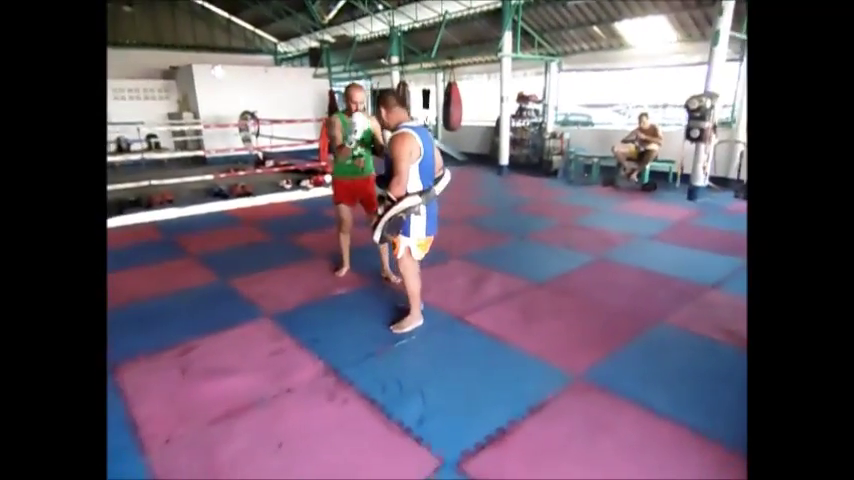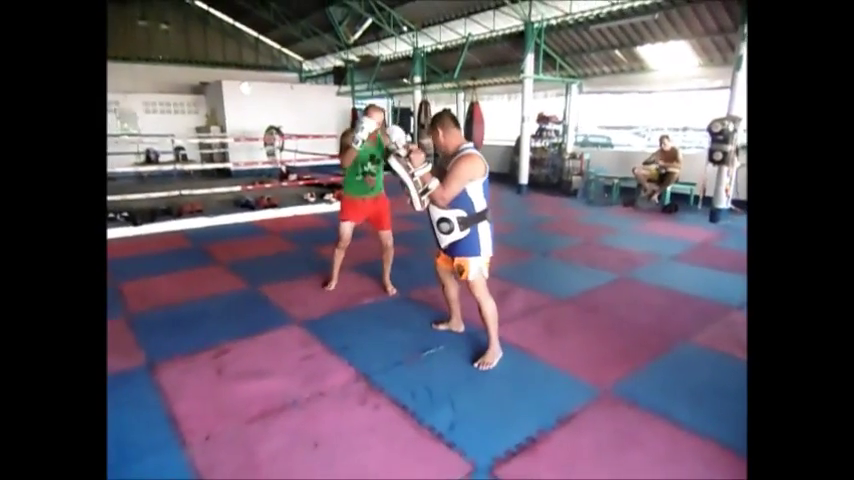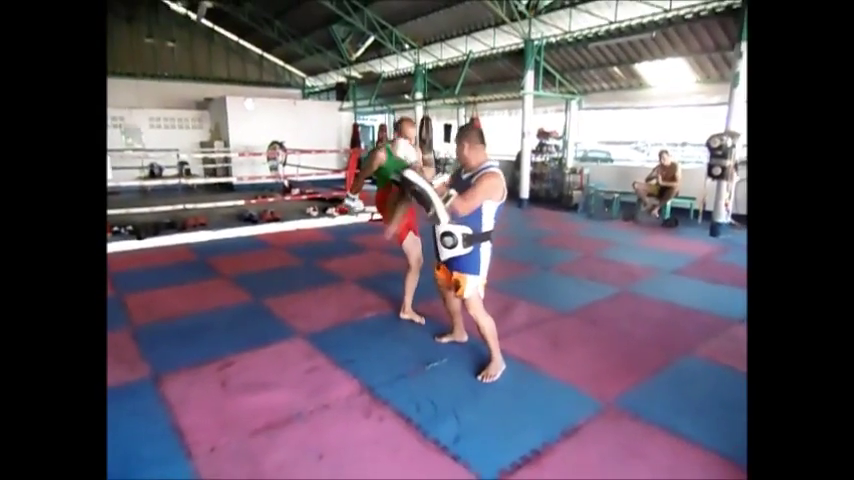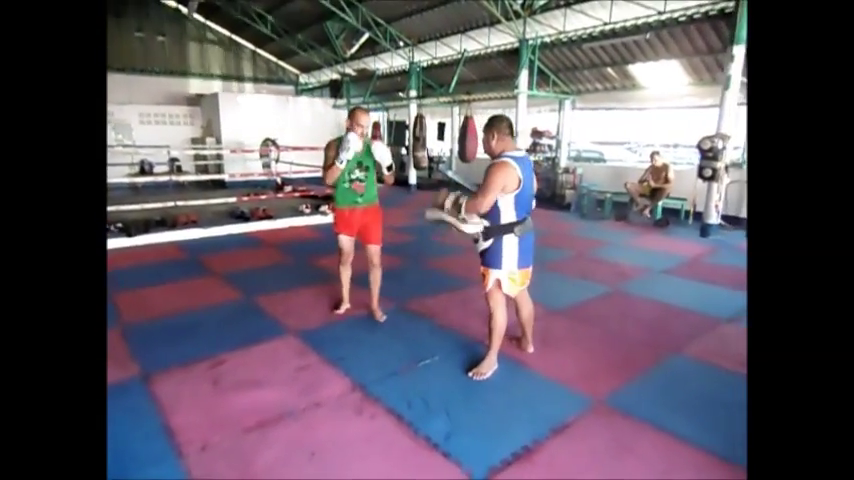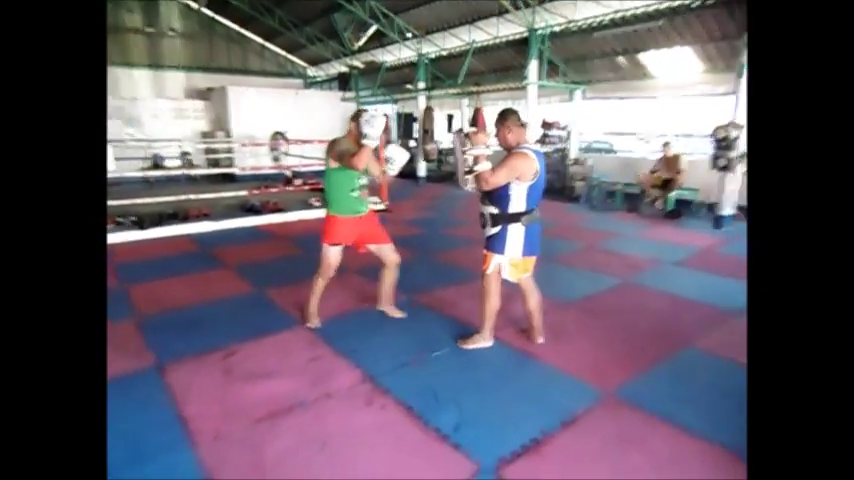
dt=0.7s
person 1, frame 1
left shoulder: (401, 138)
right shoulder: (420, 131)
left elbow: (399, 185)
right elbow: (438, 166)
left hip: (413, 212)
right hip: (422, 207)
left knee: (405, 265)
right knee: (409, 261)
left ankle: (415, 315)
right ankle: (417, 300)
person 1, frame 2
left shoulder: (468, 160)
right shoulder: (451, 158)
left elbow: (442, 197)
right elbow: (439, 185)
left wrist: (420, 169)
right wrist: (420, 167)
left hip: (472, 236)
right hip: (454, 234)
left knee: (479, 292)
right knee: (445, 274)
left ankle: (494, 346)
right ankle: (456, 321)
person 1, frame 3
left shoulder: (491, 178)
right shoulder: (463, 171)
left elbow: (460, 208)
right elbow: (449, 197)
left wrist: (436, 182)
left hip: (474, 253)
left knee: (474, 308)
right knee: (447, 289)
left ankle: (497, 359)
right ankle: (458, 332)
person 1, frame 4
left shoulder: (502, 167)
right shoulder: (524, 161)
left elbow: (480, 205)
right elbow: (532, 189)
left wrist: (451, 200)
left hip: (505, 243)
right hip: (521, 238)
left knee: (496, 301)
right knee: (520, 293)
left ankle: (491, 358)
right ankle: (527, 340)
person 1, frame 5
left shoulder: (519, 159)
right shoulder: (534, 154)
left elbow: (486, 182)
left wrist: (478, 150)
left hip: (509, 232)
right hip: (525, 229)
left knee: (491, 283)
right knee: (526, 280)
left ankle: (485, 336)
right ankle: (536, 331)
person 2, frame 1
left shoulder: (371, 121)
right shoulder: (336, 122)
left elbow: (382, 150)
right elbow: (339, 156)
left wrist: (385, 148)
right wrist: (352, 138)
left hip: (367, 178)
right hip: (343, 181)
right knee: (345, 225)
left ankle: (386, 269)
right ankle: (345, 263)
person 2, frame 2
left shoulder: (383, 138)
right shoulder: (349, 135)
right elbow: (344, 163)
right wrist: (358, 139)
left hip: (377, 198)
right hip: (352, 199)
left knee: (388, 243)
right knee: (343, 243)
left ankle: (386, 279)
right ankle: (334, 278)
person 2, frame 3
left shoulder: (414, 153)
right shoulder: (382, 153)
right elbow: (362, 176)
left wrist: (416, 167)
right wrist: (353, 196)
left hip: (407, 210)
right hip: (389, 198)
left knee: (416, 262)
left ankle: (407, 309)
person 2, frame 4
left shoulder: (374, 146)
right shoulder: (334, 146)
left elbow: (389, 181)
right elbow: (328, 179)
left wrist: (386, 164)
right wrist: (343, 157)
left hip: (370, 209)
right hip: (344, 211)
left knee: (375, 260)
right knee: (345, 258)
left ankle: (375, 304)
right ankle: (345, 300)
person 2, frame 5
left shoulder: (367, 149)
right shoulder: (338, 147)
left elbow: (382, 177)
right elbow: (360, 164)
left wrist: (394, 165)
right wrist: (370, 138)
left hip: (364, 216)
right hip: (339, 219)
left knee: (392, 259)
right knee: (326, 270)
left ankle: (384, 301)
right ankle: (311, 310)
